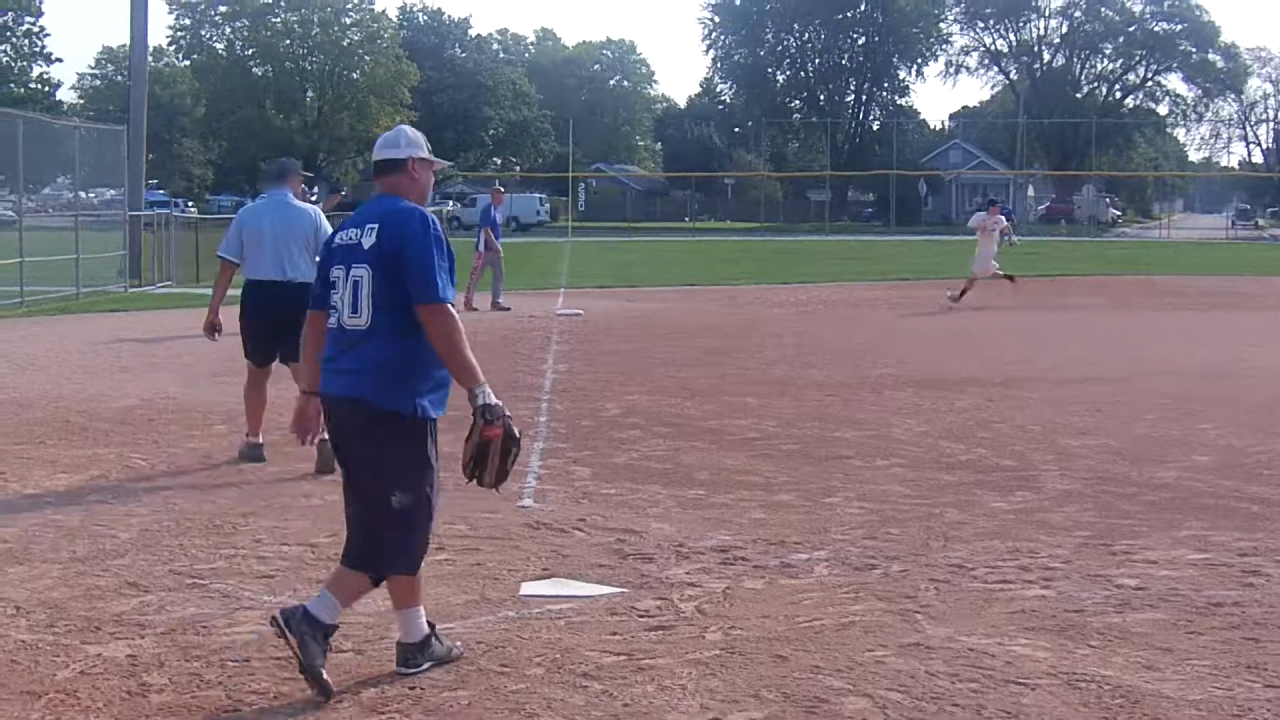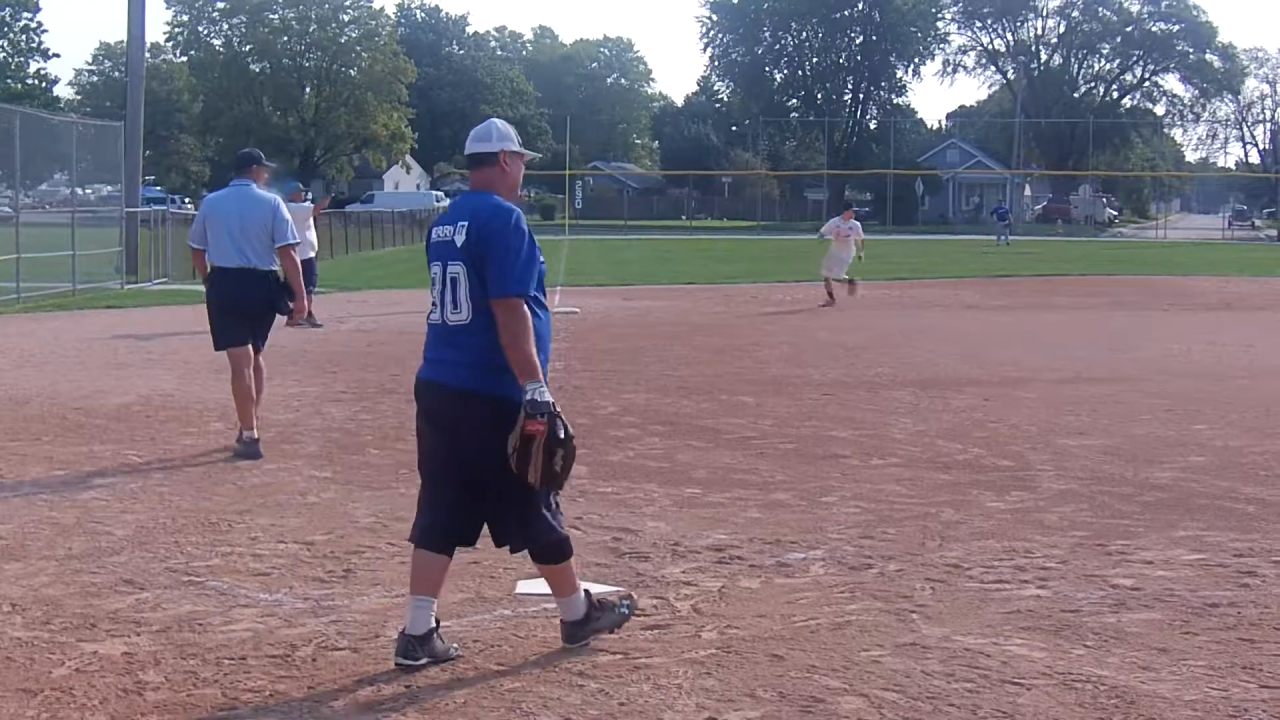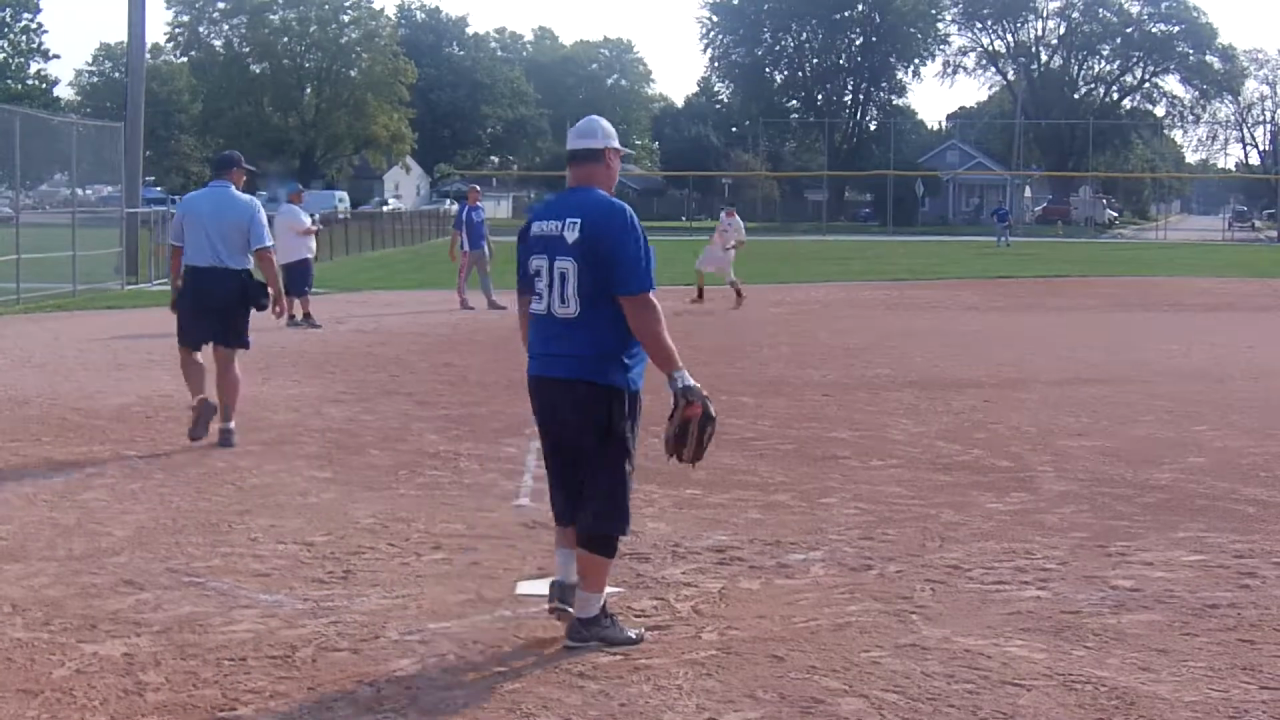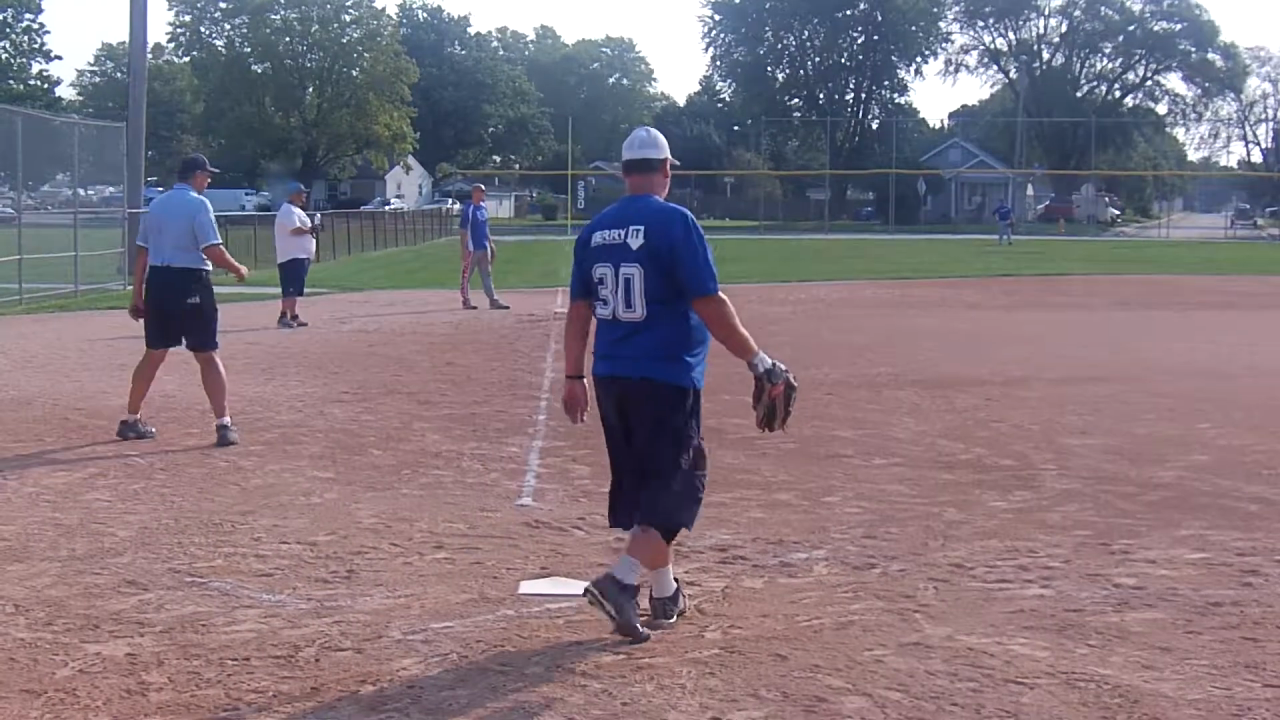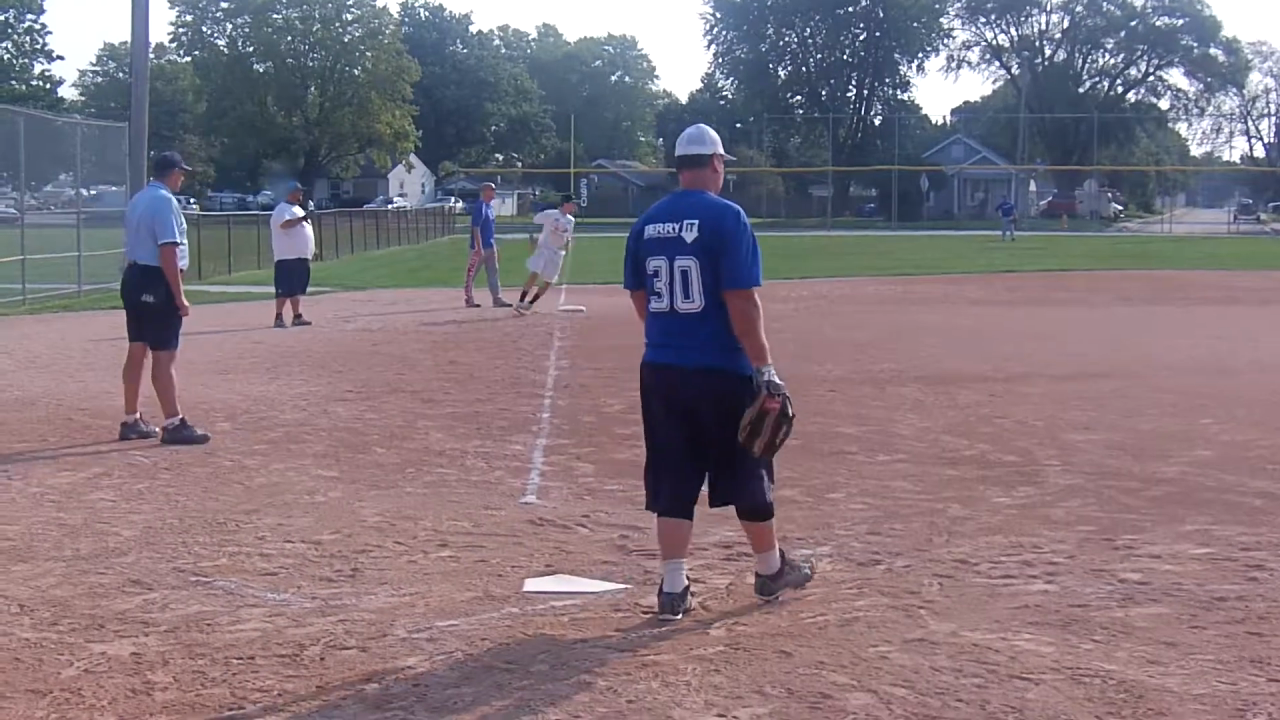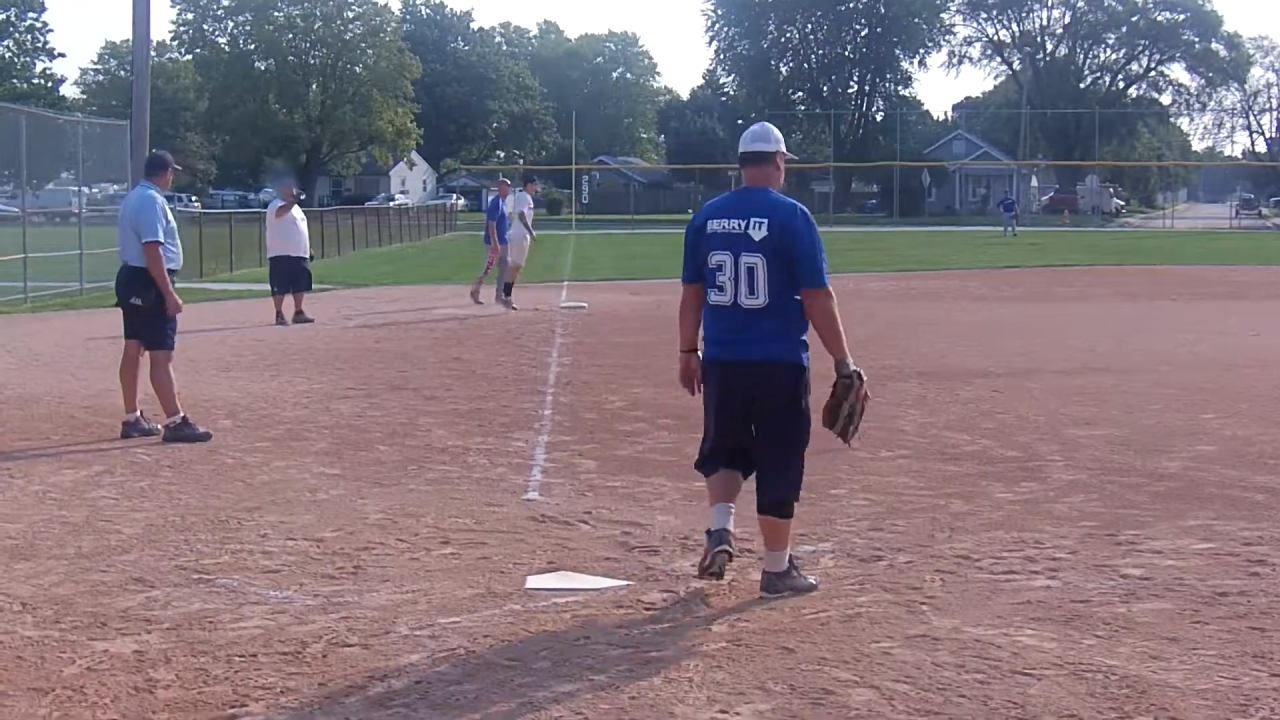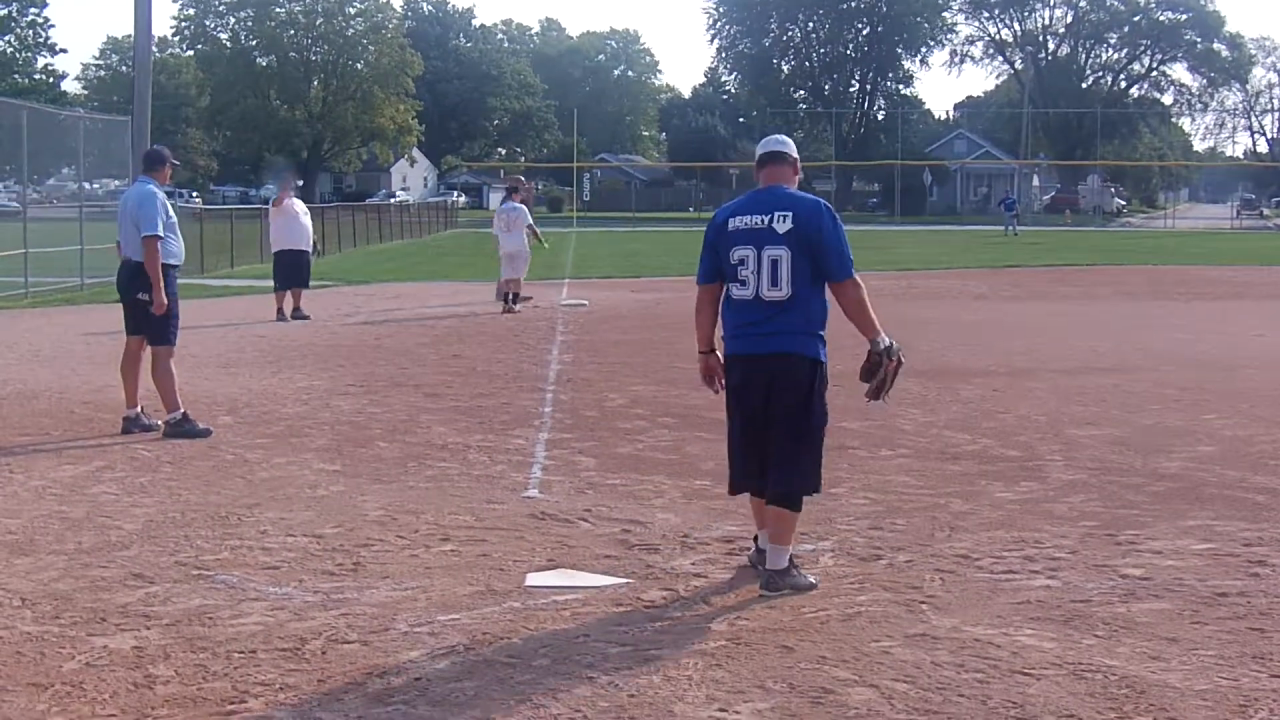
dt=0.4s
person 1, frame 1
left shoulder: (344, 231)
right shoulder: (415, 223)
left elbow: (317, 320)
right elbow: (437, 317)
left wrist: (310, 392)
right wrist: (480, 389)
left hip: (342, 397)
right hip: (395, 403)
left knee: (400, 519)
right knee: (390, 530)
left ankle: (415, 638)
right ankle: (311, 618)
person 1, frame 2
left shoulder: (444, 222)
right shoulder: (503, 218)
right elbow: (510, 310)
right wrist: (536, 387)
left hip: (438, 386)
right hip: (494, 392)
left knee: (441, 510)
right knee: (530, 508)
left ankle: (417, 631)
right ankle: (576, 612)
person 1, frame 3
left shoulder: (537, 220)
right shoulder: (613, 215)
right elbow: (638, 306)
right wrist: (678, 375)
left hip: (545, 376)
right hip: (602, 380)
left knee: (571, 487)
right knee: (602, 497)
left ankle: (566, 582)
right ankle: (588, 615)
person 1, frame 4
left shoulder: (594, 229)
right shoulder: (675, 221)
left elbow: (579, 311)
right elbow: (709, 304)
left wrist: (573, 377)
right wrist: (758, 360)
left hip: (612, 379)
right hip: (667, 380)
left knee: (641, 486)
right knee: (673, 489)
left ankle: (664, 592)
right ankle: (620, 582)
person 1, frame 5
left shoulder: (646, 223)
right shoulder: (726, 217)
right elbow: (741, 301)
right wrist: (765, 369)
left hip: (661, 370)
right hip: (722, 370)
left knee: (673, 480)
right knee: (746, 472)
left ankle: (673, 587)
right ankle: (770, 570)
person 1, frame 6
left shoulder: (706, 216)
right shoulder: (792, 216)
left elbow: (692, 293)
right elbow: (818, 298)
left wrist: (689, 352)
right wrist: (844, 362)
left hip: (720, 361)
right hip: (778, 363)
left knee: (724, 453)
right knee: (779, 464)
left ankle: (719, 529)
right ankle: (777, 569)
person 1, frame 7
left shoulder: (725, 217)
right shoulder: (814, 211)
left elbow: (707, 293)
right elbow: (846, 286)
left wrist: (706, 352)
right wrist: (878, 338)
left hip: (741, 357)
right hip: (797, 356)
left knee: (755, 455)
right knee: (790, 461)
left ankle: (767, 547)
right ankle: (777, 566)
person 2, frame 1
left shoulder: (247, 214)
right shoulder: (311, 214)
left elbow: (227, 267)
left wrist: (213, 311)
left hip: (259, 299)
right hip: (301, 299)
left knee: (258, 373)
left ankle: (253, 442)
right ankle: (323, 437)
person 2, frame 2
left shoulder: (211, 203)
right shoulder: (272, 203)
left elbow: (198, 252)
right elbow: (287, 254)
left wrist: (210, 281)
right wrist: (299, 295)
left hip: (225, 285)
right hip: (262, 286)
left knee: (241, 362)
right knee: (255, 355)
left ankle: (250, 436)
right ankle: (248, 427)
person 2, frame 3
left shoulder: (188, 202)
right shoulder: (249, 205)
left elbow: (176, 251)
right elbow: (263, 255)
left wrist: (177, 289)
right wrist: (277, 292)
left hip: (197, 284)
right hip: (235, 286)
left knee: (189, 351)
right knee: (227, 358)
left ankle: (201, 401)
right ankle: (227, 426)
person 2, frame 4
left shoulder: (156, 204)
right shoulder: (198, 204)
left elbow: (142, 253)
right elbow: (212, 250)
left wrist: (138, 295)
right wrist: (238, 269)
left hip: (158, 283)
right hip: (189, 285)
left knee: (153, 355)
right knee: (208, 357)
left ankle: (131, 421)
right ankle: (224, 425)
person 2, frame 5
left shoulder: (137, 199)
right shoulder: (165, 201)
right elbow: (168, 253)
right wrist: (179, 295)
left hip: (133, 279)
right hip: (157, 283)
left knee: (137, 352)
right knee: (164, 357)
left ankle: (131, 421)
right ankle: (173, 424)
person 2, frame 6
left shoulder: (132, 198)
right shoulder: (152, 201)
right elbow: (152, 251)
right wrist: (170, 293)
left hip: (129, 279)
right hip: (148, 283)
left knee: (132, 350)
right knee: (161, 355)
left ankle: (132, 419)
right ankle: (175, 422)
person 2, frame 7
left shoulder: (129, 194)
right shoulder: (152, 196)
left elbow: (122, 243)
right elbow: (151, 245)
right wrist: (159, 289)
left hip: (130, 275)
right hip: (153, 278)
left knee: (134, 346)
right knee: (163, 350)
left ankle: (133, 415)
right ankle: (176, 419)
